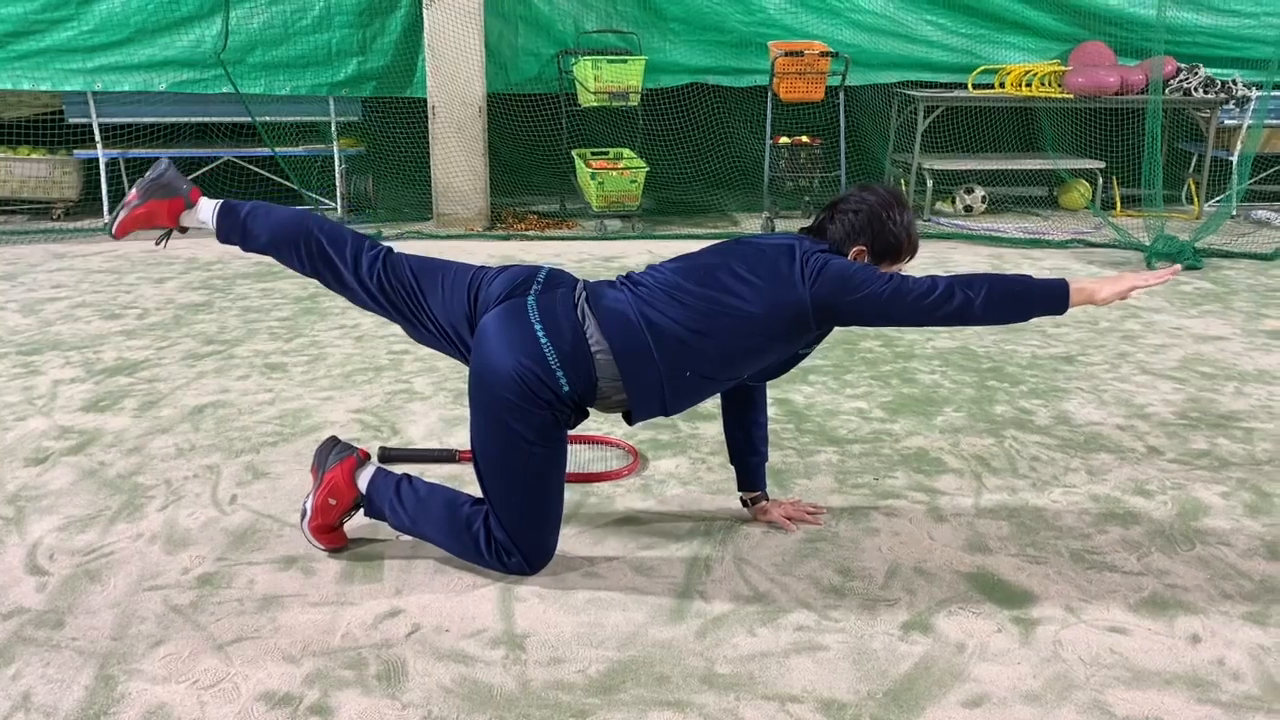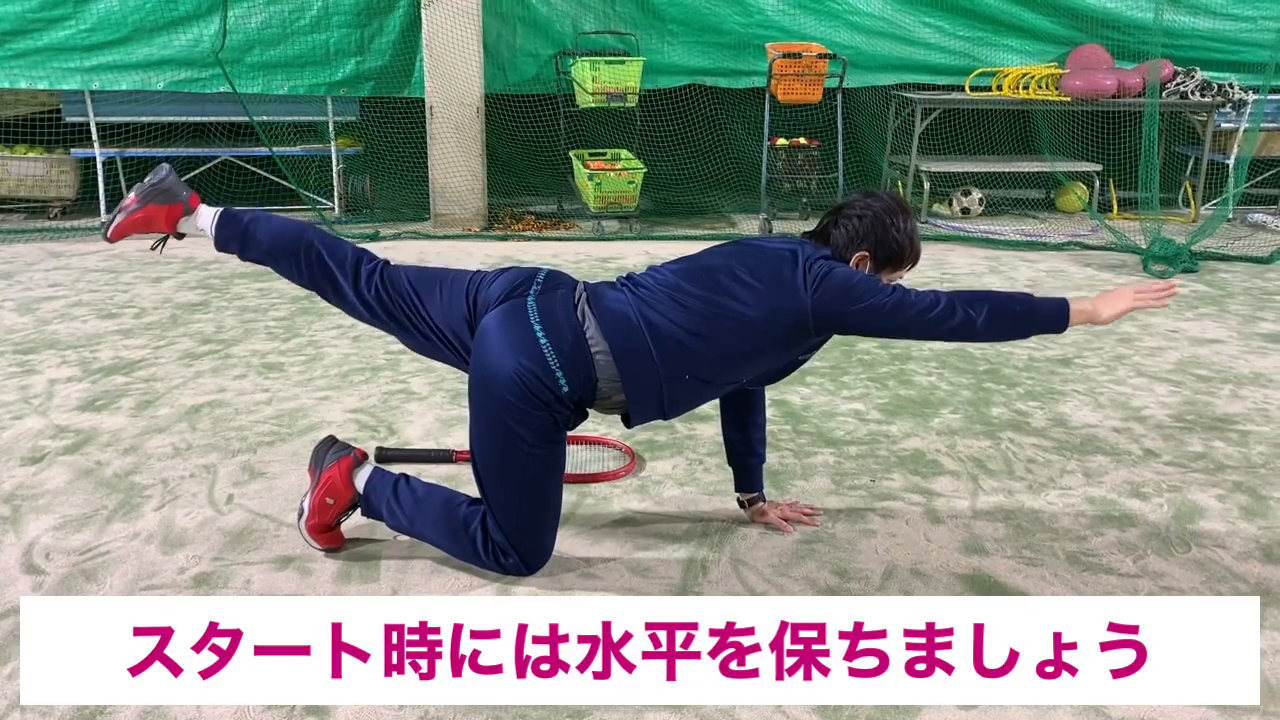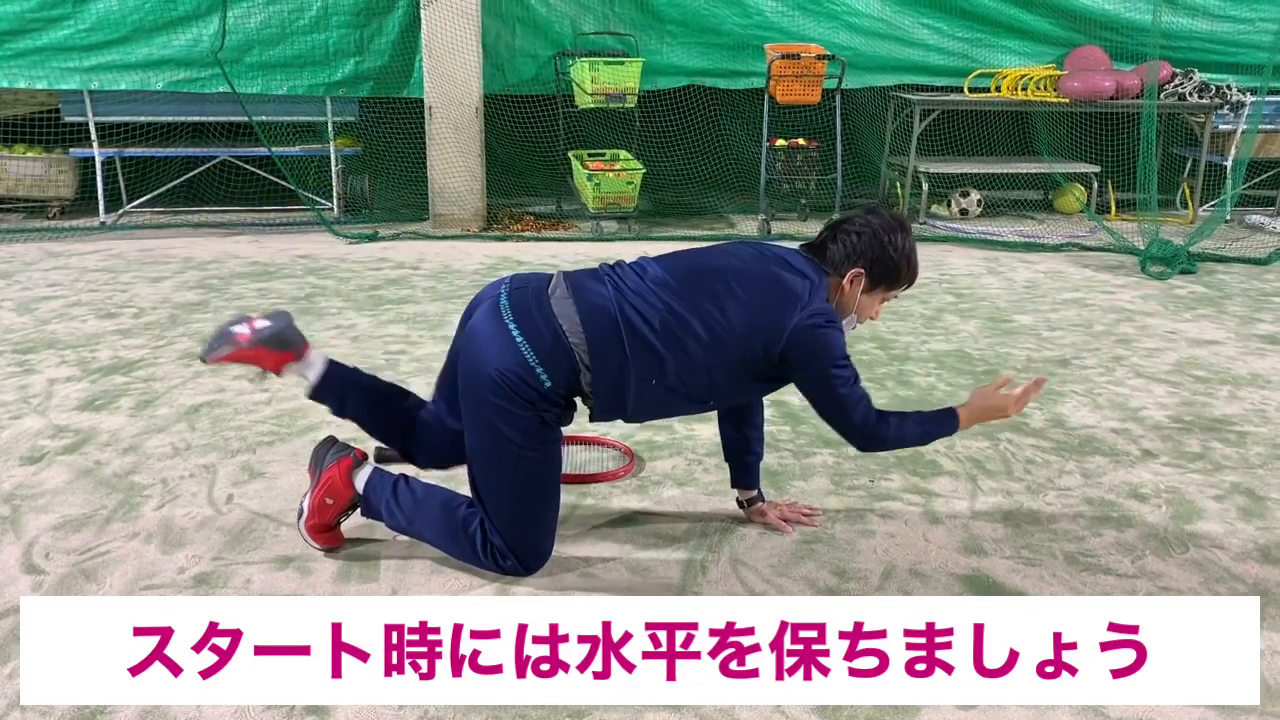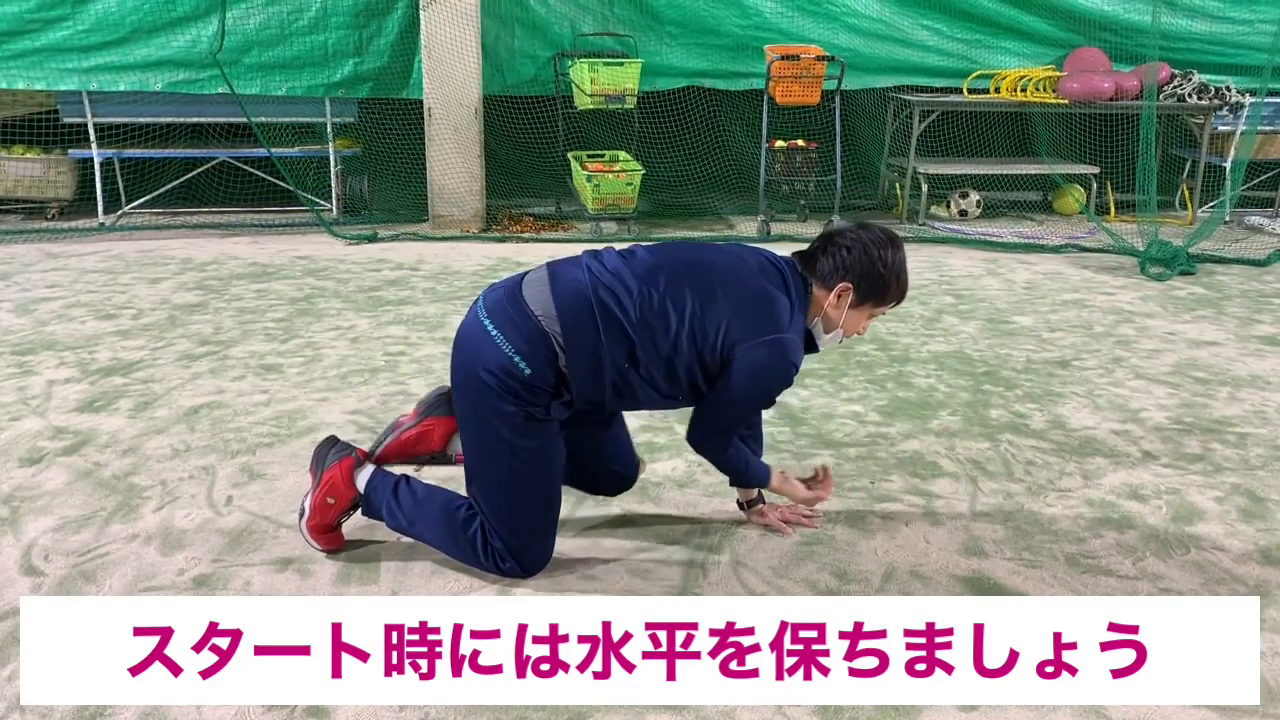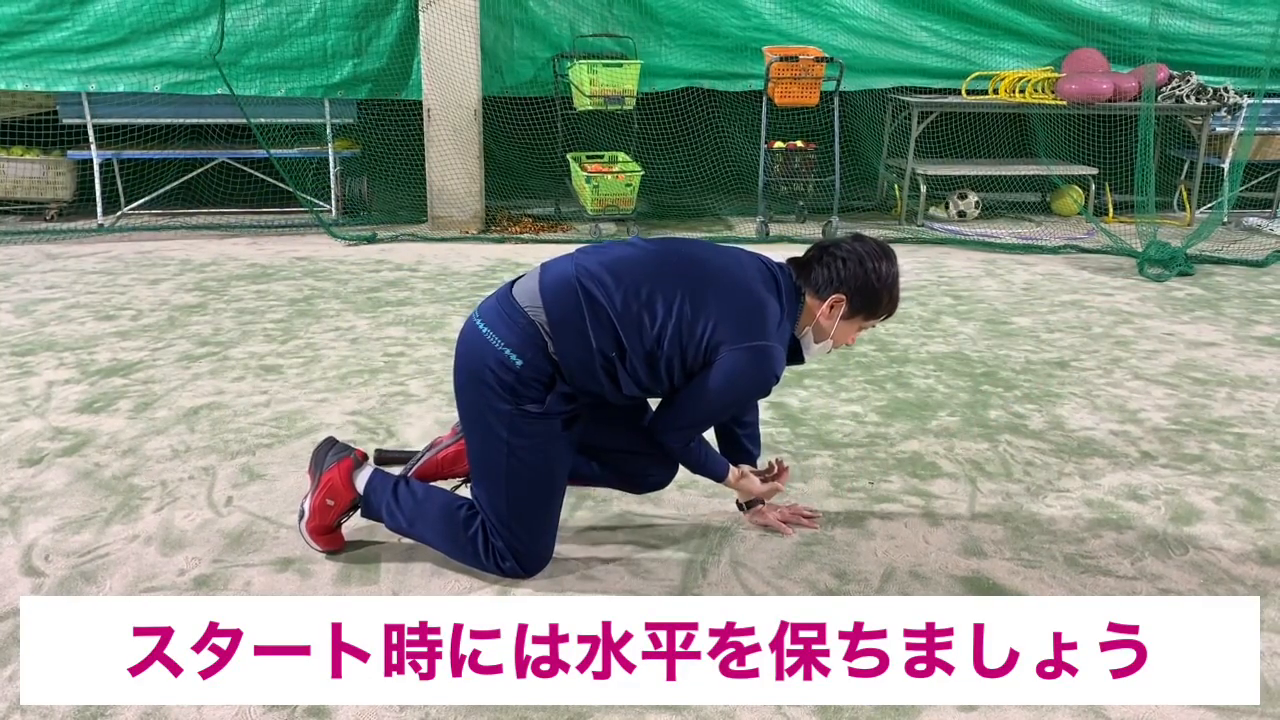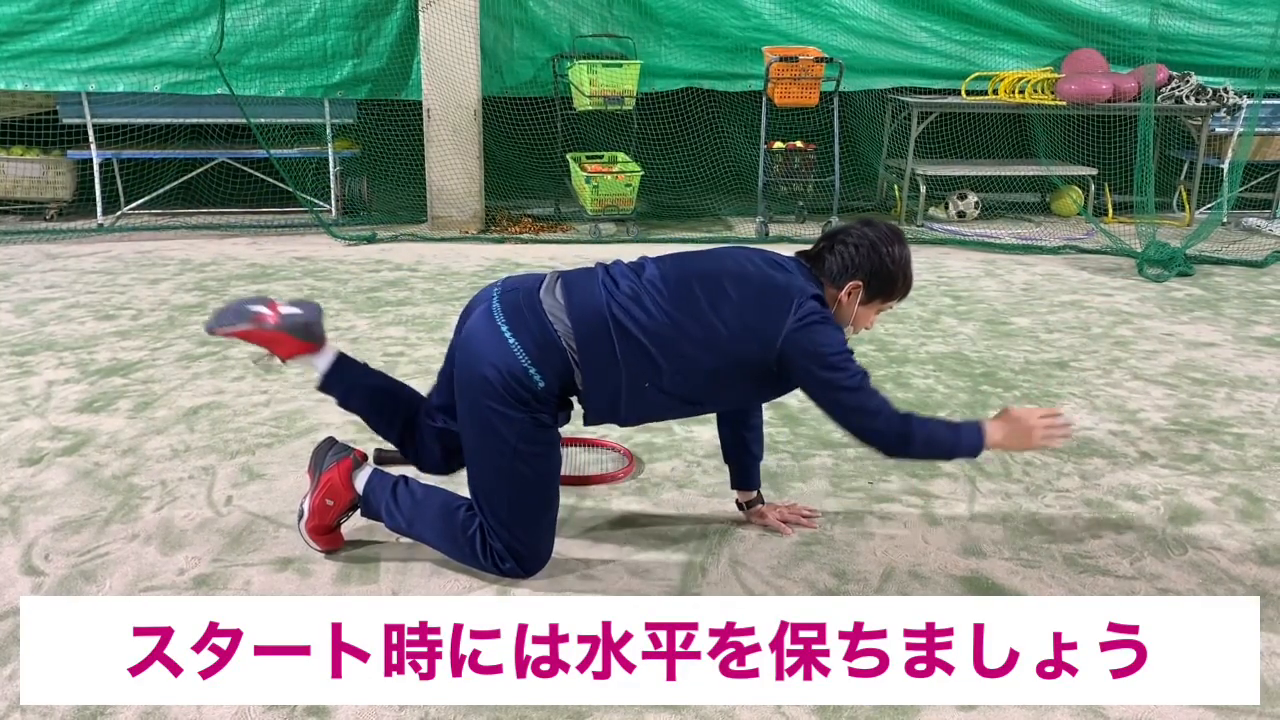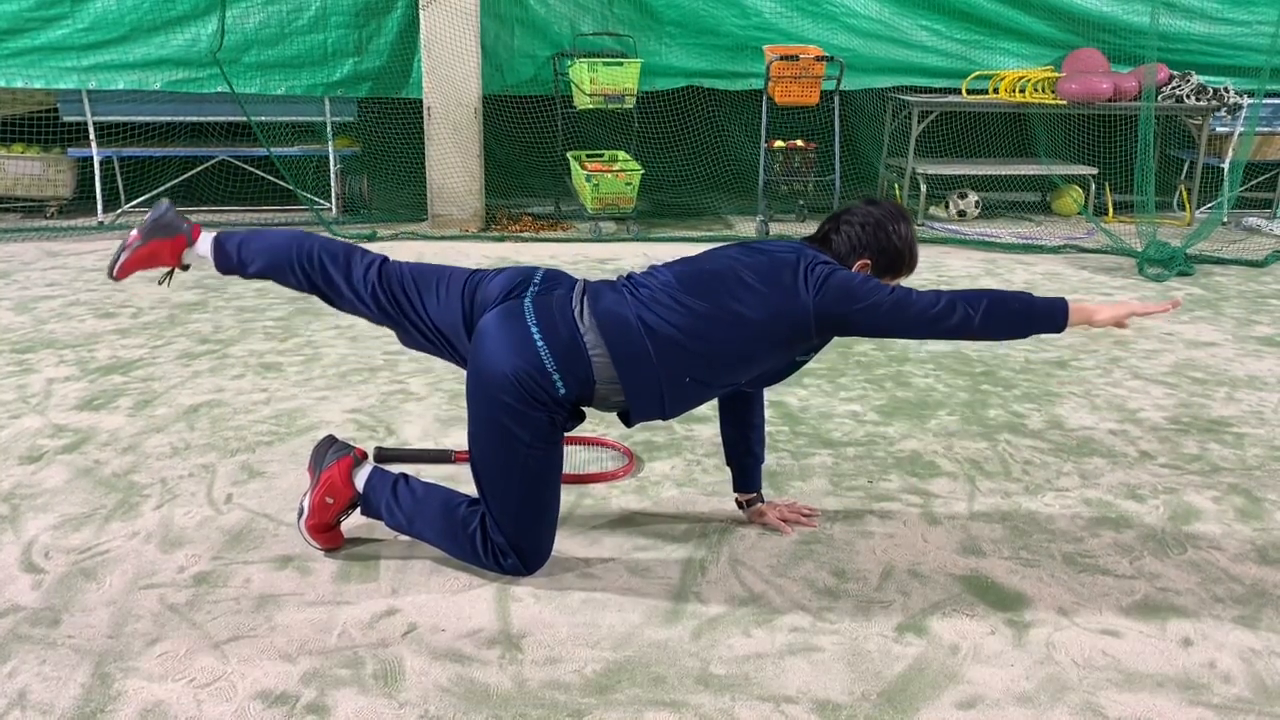
dt=0.7s
person 1, frame 1
left shoulder: (767, 259)
right shoulder: (822, 282)
left elbow: (742, 383)
right elbow: (953, 299)
left wrist: (758, 496)
right wrist: (1081, 291)
left hip: (523, 301)
right hip: (535, 370)
left knee: (368, 270)
right knee: (518, 548)
left ankle: (190, 206)
right ankle: (358, 480)
person 1, frame 2
left shoulder: (771, 261)
right shoulder: (825, 291)
left elbow: (740, 383)
right elbow: (953, 317)
left wrist: (755, 497)
right wrist: (1080, 312)
left hip: (524, 302)
right hip: (536, 369)
left knee: (363, 283)
right knee: (514, 548)
left ankle: (187, 214)
right ankle: (355, 482)
person 1, frame 3
left shoulder: (768, 266)
right shoulder: (808, 322)
left elbow: (739, 383)
right elbow: (867, 429)
left wrist: (752, 496)
right wrist: (968, 415)
left hip: (515, 310)
right hip: (525, 368)
left knee: (432, 439)
right knee: (515, 550)
left ankle: (291, 356)
right ankle: (355, 481)
person 1, frame 4
left shoulder: (769, 275)
right shoulder: (776, 346)
left elbow: (734, 397)
right elbow: (710, 434)
left wrist: (753, 497)
right wrist: (774, 484)
left hip: (517, 322)
right hip: (513, 361)
left knee: (614, 476)
right knee: (517, 555)
left ankle: (452, 429)
right ankle: (356, 481)
person 1, frame 5
left shoulder: (765, 283)
right shoulder: (758, 350)
left elbow: (732, 401)
right elbow: (671, 428)
left wrist: (753, 498)
right wrist: (734, 476)
left hip: (540, 340)
right hip: (513, 359)
left knee: (653, 468)
right knee: (518, 555)
left ankle: (482, 448)
right ankle: (357, 482)
person 1, frame 6
left shoulder: (766, 279)
right shoulder: (804, 326)
left elbow: (737, 388)
right elbow: (882, 427)
left wrist: (751, 498)
right wrist: (989, 435)
left hip: (516, 308)
right hip: (519, 366)
left knee: (429, 440)
right knee: (513, 551)
left ankle: (304, 344)
right ankle: (354, 482)
person 1, frame 7
left shoulder: (772, 265)
right shoulder: (823, 292)
left elbow: (740, 384)
right elbow: (951, 314)
left wrist: (750, 498)
right wrist: (1079, 312)
left hip: (528, 303)
right hip: (532, 373)
left knee: (371, 282)
right knee: (515, 549)
left ankle: (190, 242)
right ankle: (359, 480)
